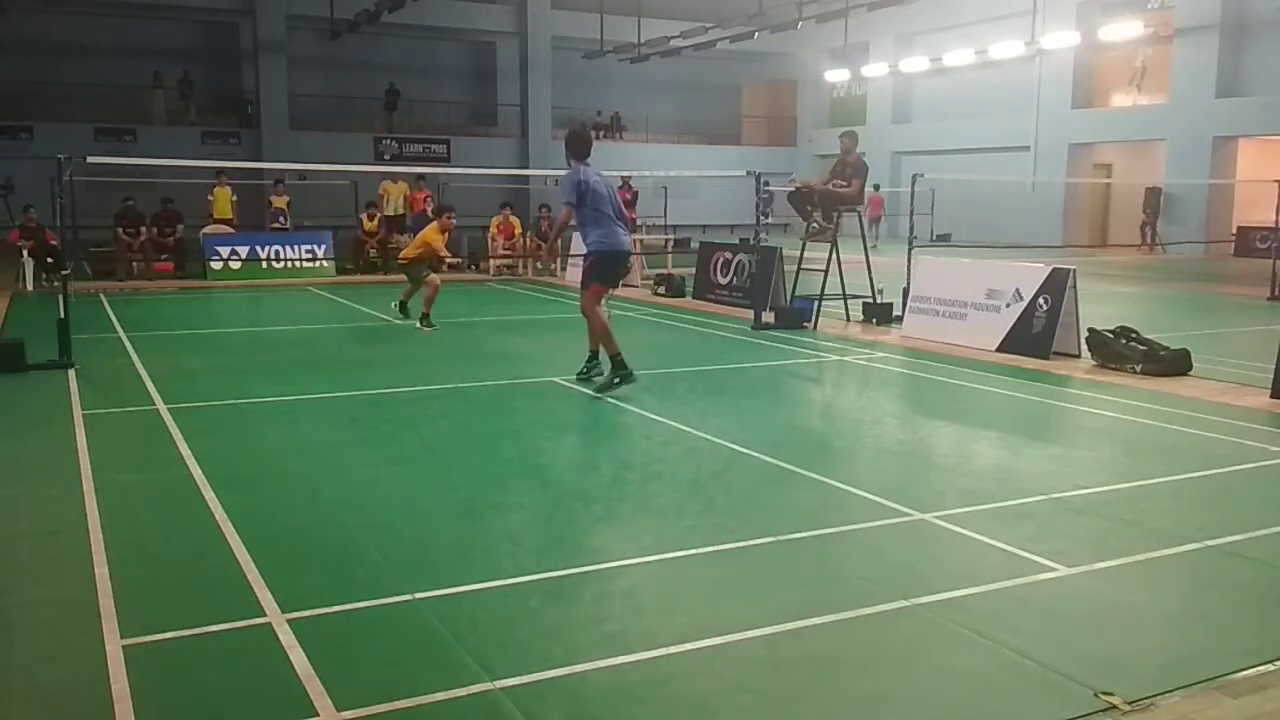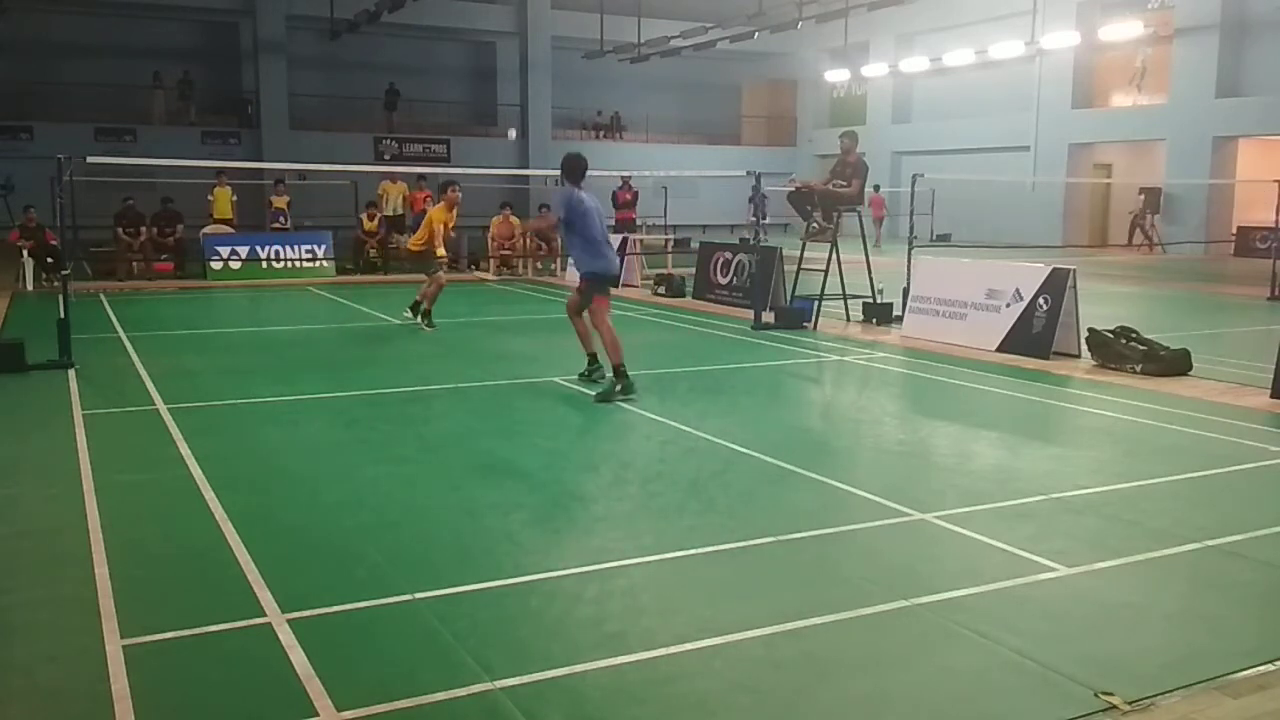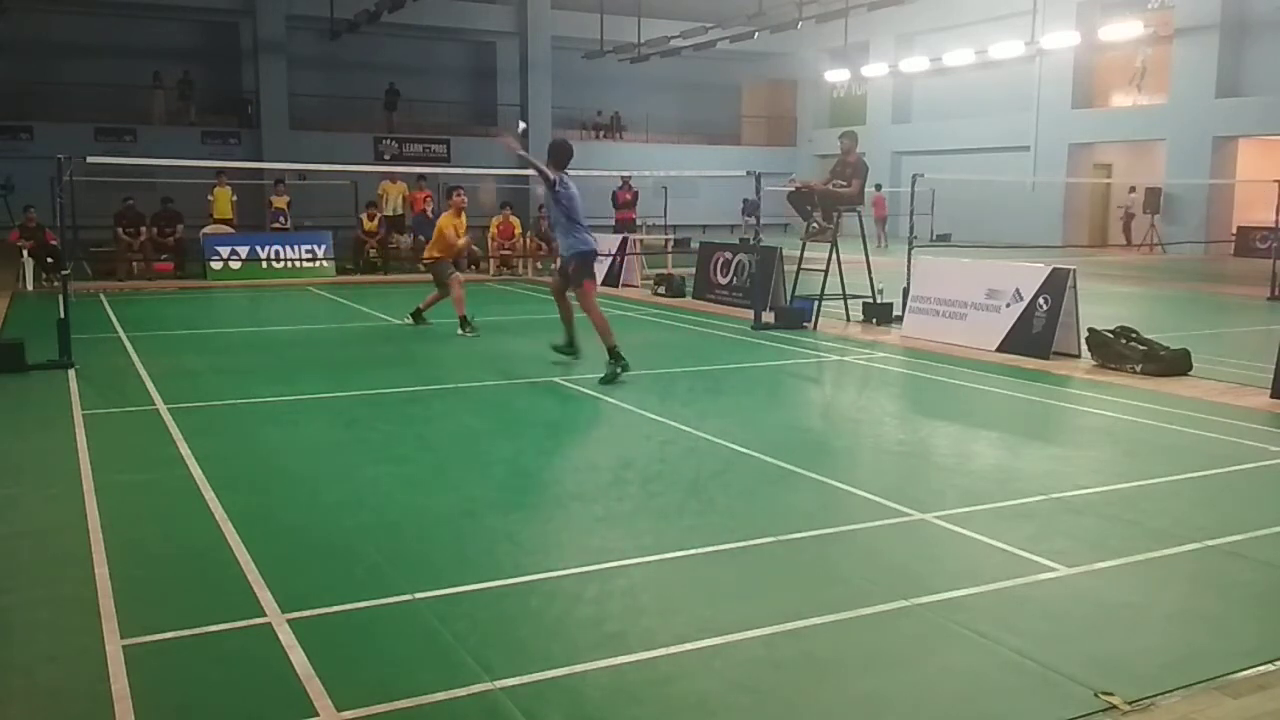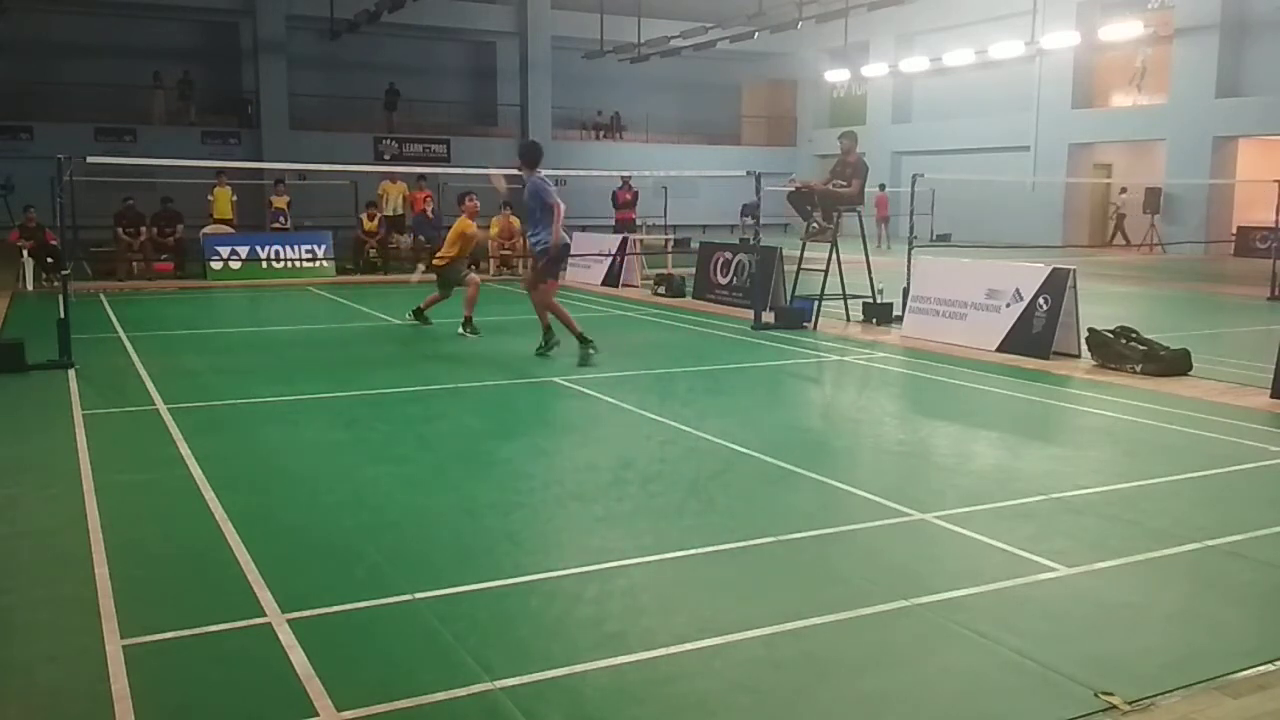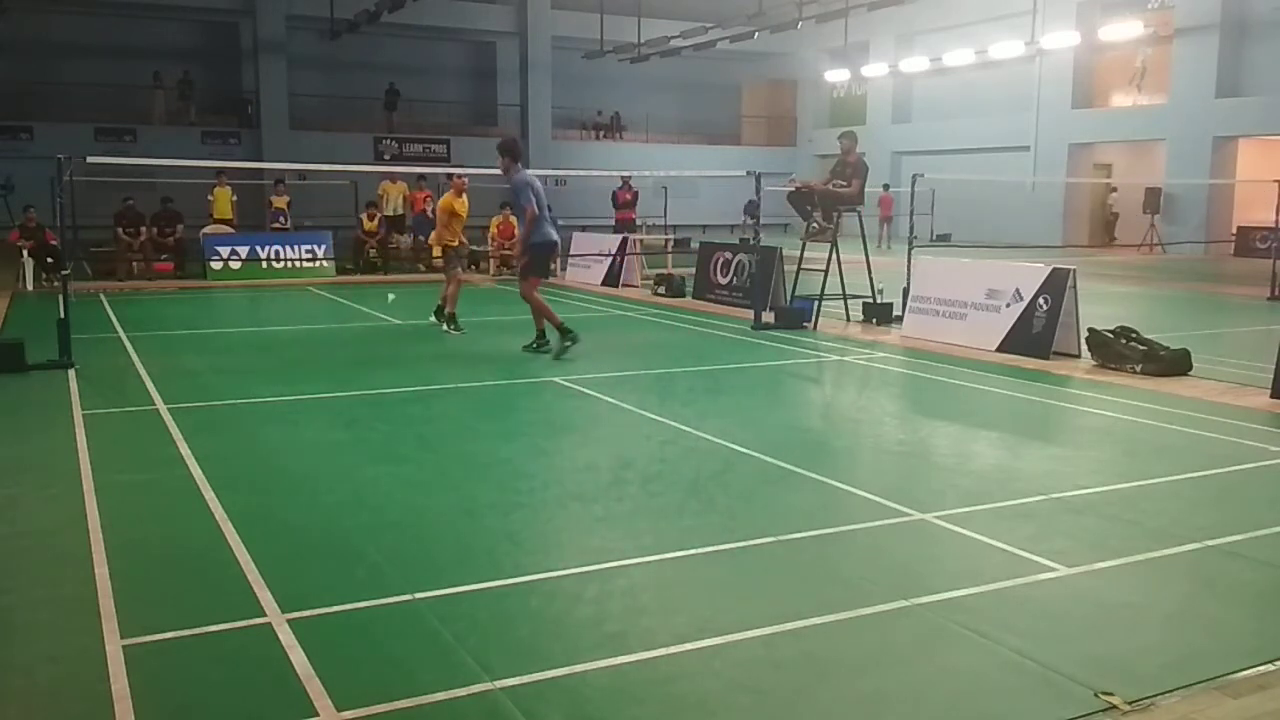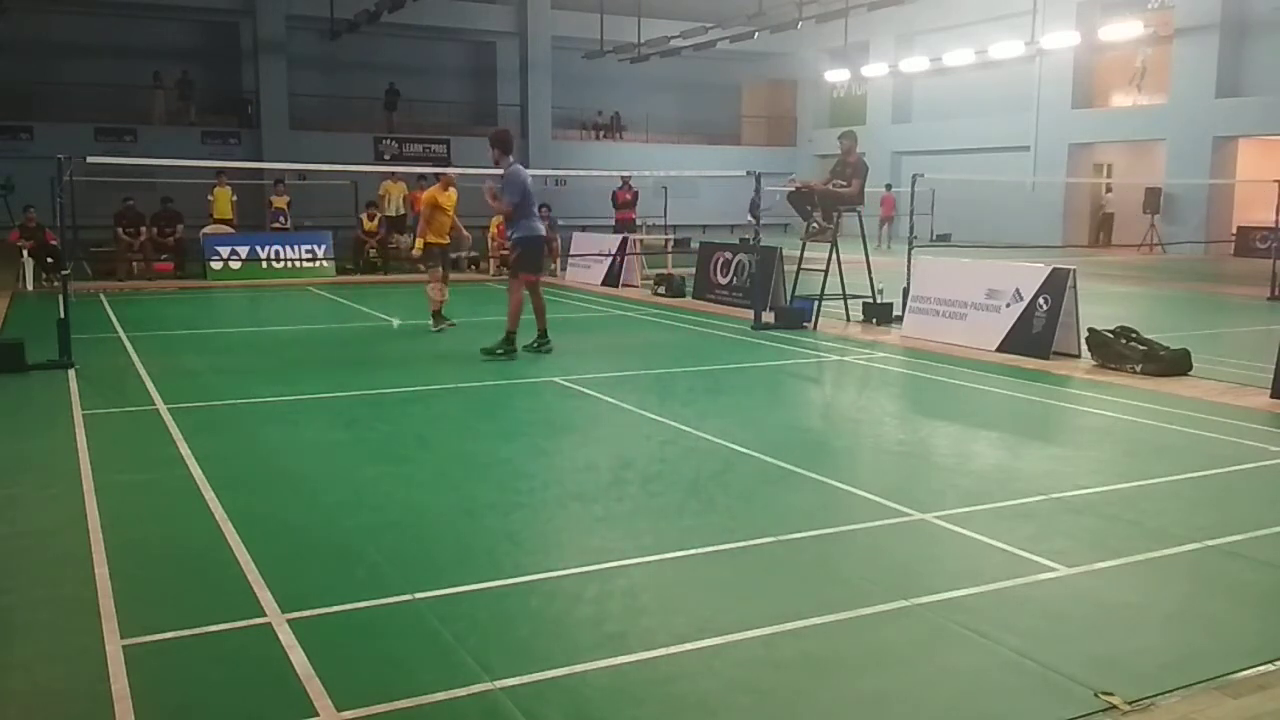
dt=0.3s
person 1, frame 1
left shoulder: (573, 176)
right shoulder: (598, 178)
left elbow: (566, 216)
right elbow: (624, 216)
left wrist: (550, 246)
right wrist: (627, 256)
left hip: (603, 247)
right hip: (619, 245)
left knee: (589, 306)
right knee: (591, 304)
left ankle: (620, 367)
right ankle: (593, 360)
person 1, frame 2
left shoulder: (567, 195)
right shoulder: (585, 199)
left elbow: (550, 223)
left hip: (597, 270)
right hip: (600, 268)
left knee: (600, 322)
right knee: (572, 308)
left ankle: (621, 379)
right ankle: (593, 364)
person 1, frame 3
left shoulder: (557, 180)
right shoulder: (561, 182)
left elbow: (545, 174)
left wrist: (521, 153)
left hip: (579, 250)
right hip: (573, 250)
left knee: (588, 304)
right knee: (557, 290)
left ankle: (616, 358)
right ankle: (570, 342)
person 1, frame 4
left shoulder: (537, 183)
right shoulder: (533, 183)
left elbow: (559, 206)
left wrist: (557, 233)
left hip: (551, 246)
right hip: (542, 246)
left knee: (546, 299)
right knee: (530, 284)
left ankle: (585, 341)
right ankle: (548, 336)
person 1, frame 5
left shoulder: (519, 181)
right shoulder: (524, 178)
left elbow: (532, 213)
left wrist: (520, 242)
right wrist: (523, 241)
left hip: (539, 240)
right hip: (547, 239)
left knee: (528, 291)
right knee: (528, 289)
left ankle: (565, 332)
right ankle: (541, 338)
person 1, frame 6
left shoulder: (512, 175)
right shoulder: (518, 170)
left elbow: (506, 210)
left wrist: (489, 198)
right wrist: (498, 195)
left hip: (525, 236)
right hip: (537, 234)
left knee: (516, 287)
right knee: (534, 287)
left ankle: (509, 342)
right ankle: (543, 338)
